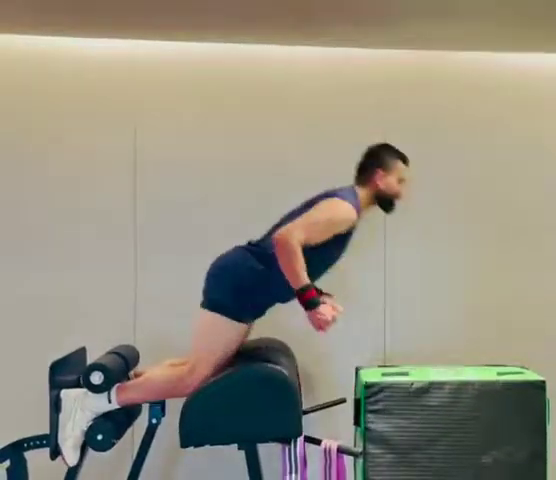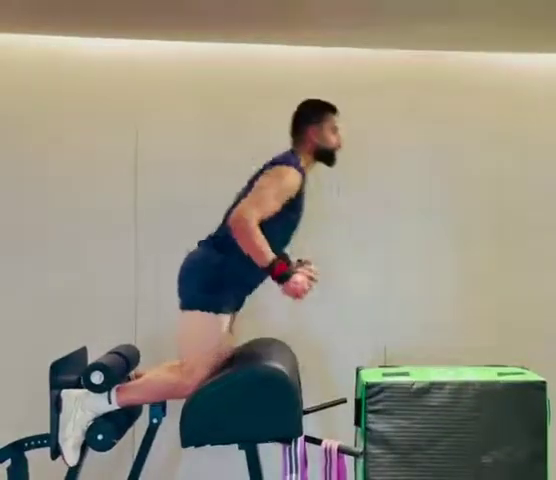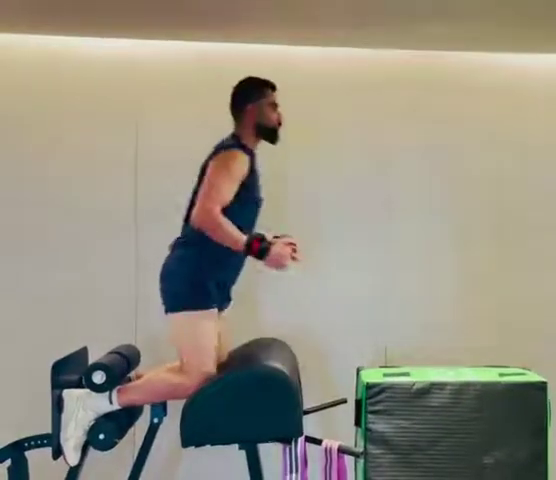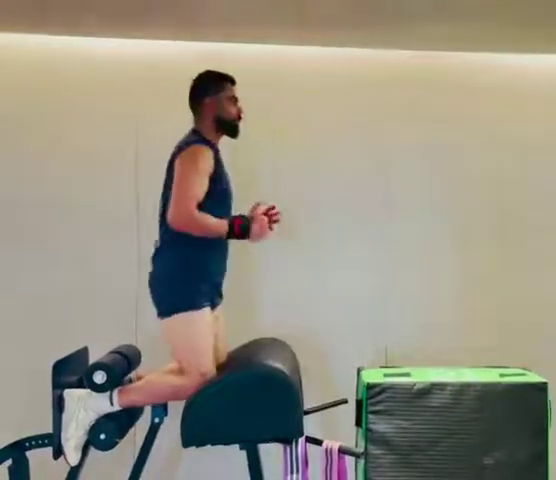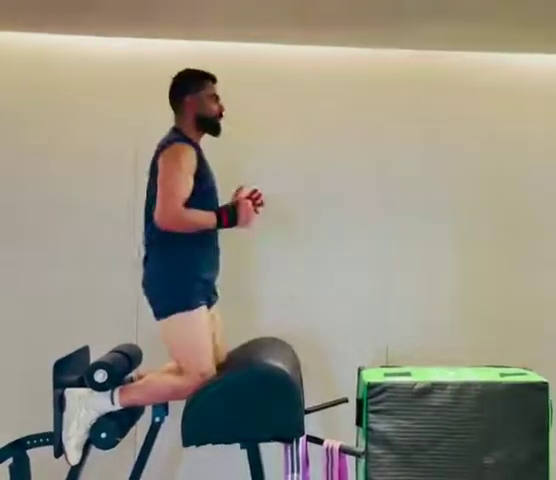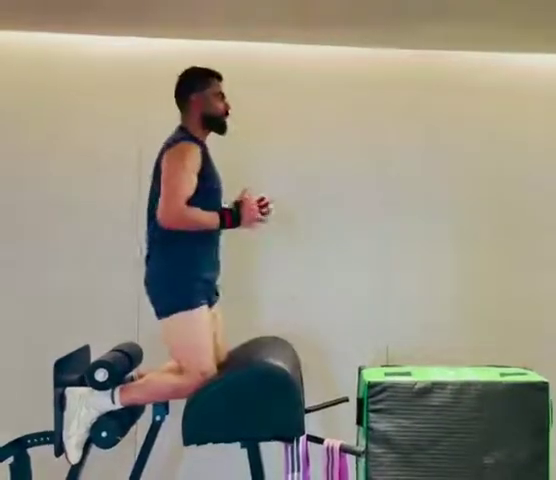
dt=0.2s
person 1, frame 1
left shoulder: (343, 204)
right shoulder: (345, 209)
right elbow: (286, 239)
left wrist: (313, 295)
right wrist: (311, 301)
left hip: (241, 281)
right hip: (238, 283)
left knee: (200, 367)
right knee: (193, 378)
left ankle: (115, 379)
right ankle: (95, 403)
person 1, frame 2
left shoulder: (291, 172)
right shoulder: (288, 172)
right elbow: (241, 221)
left wrist: (288, 266)
right wrist: (281, 273)
left hip: (219, 282)
right hip: (211, 280)
left knee: (211, 367)
right knee: (194, 379)
left ankle: (115, 379)
right ankle: (95, 403)
person 1, frame 3
left shoulder: (241, 157)
right shoulder: (234, 155)
right elbow: (205, 215)
left wrist: (266, 243)
right wrist: (259, 250)
left hip: (206, 280)
right hip: (193, 279)
left knee: (211, 368)
right knee: (198, 379)
left ankle: (117, 382)
right ankle: (97, 403)
person 1, frame 4
left shoulder: (205, 151)
right shoulder: (197, 151)
right elbow: (180, 216)
left wrist: (247, 222)
right wrist: (242, 229)
left hip: (198, 281)
right hip: (181, 281)
left knee: (214, 368)
right knee: (199, 380)
left ankle: (121, 385)
right ankle: (96, 403)
person 1, frame 5
left shoulder: (189, 150)
right shoulder: (179, 150)
right elbow: (168, 216)
left wrist: (234, 209)
right wrist: (229, 217)
left hip: (193, 279)
right hip: (176, 280)
left knee: (215, 366)
right knee: (198, 379)
left ankle: (122, 385)
right ankle: (96, 402)
person 1, frame 6
left shoulder: (194, 149)
right shoulder: (183, 149)
right elbow: (170, 214)
left wrist: (237, 212)
right wrist: (233, 217)
left hip: (195, 278)
right hip: (177, 279)
left knee: (215, 365)
right knee: (199, 378)
left ankle: (121, 384)
right ankle: (96, 401)
